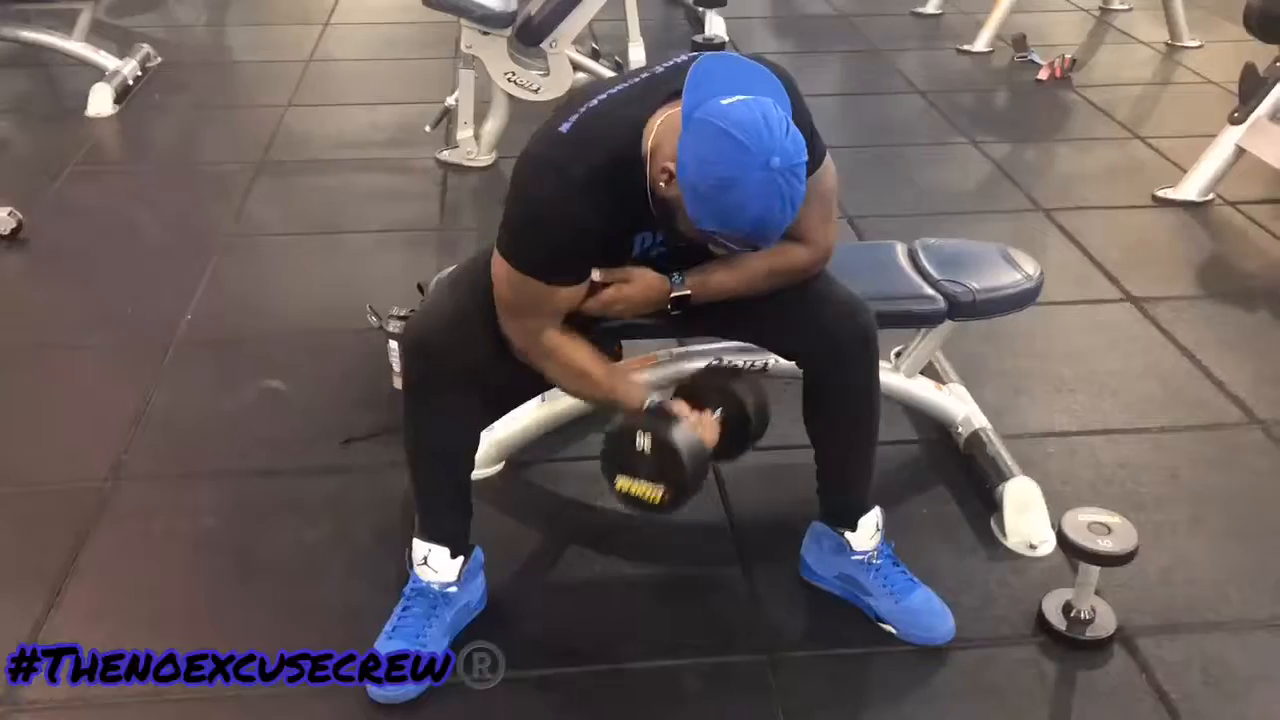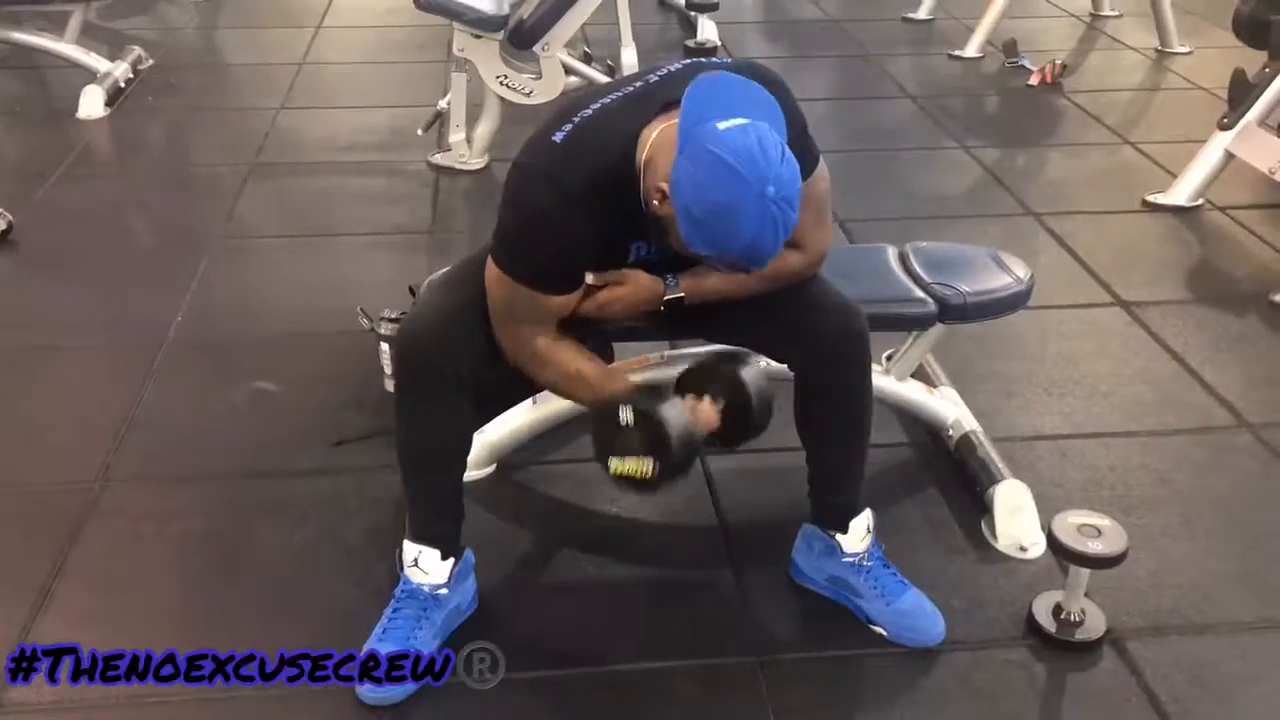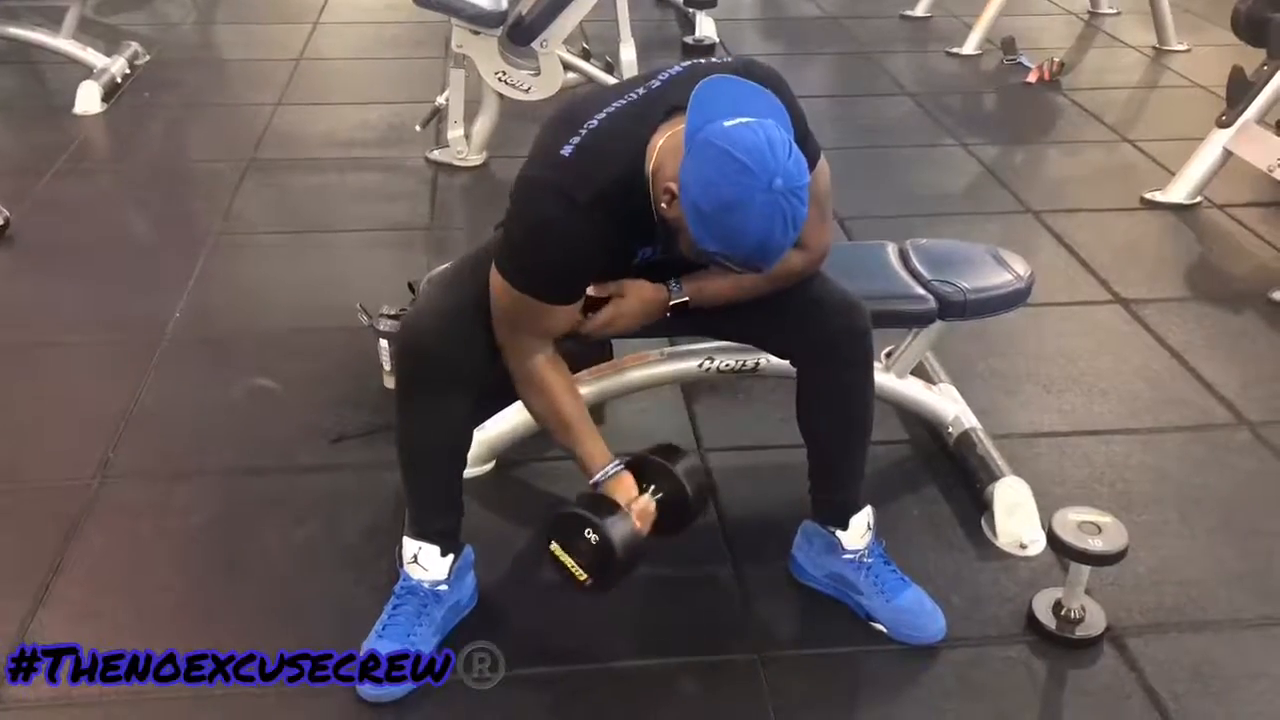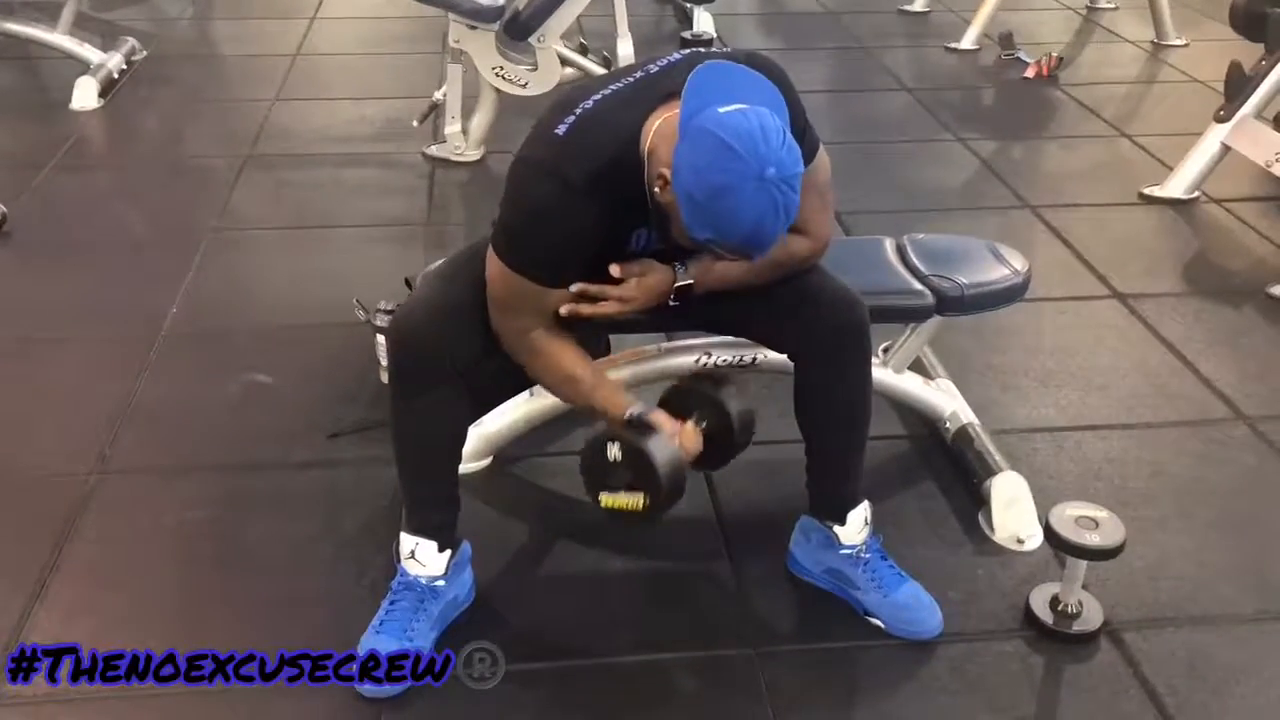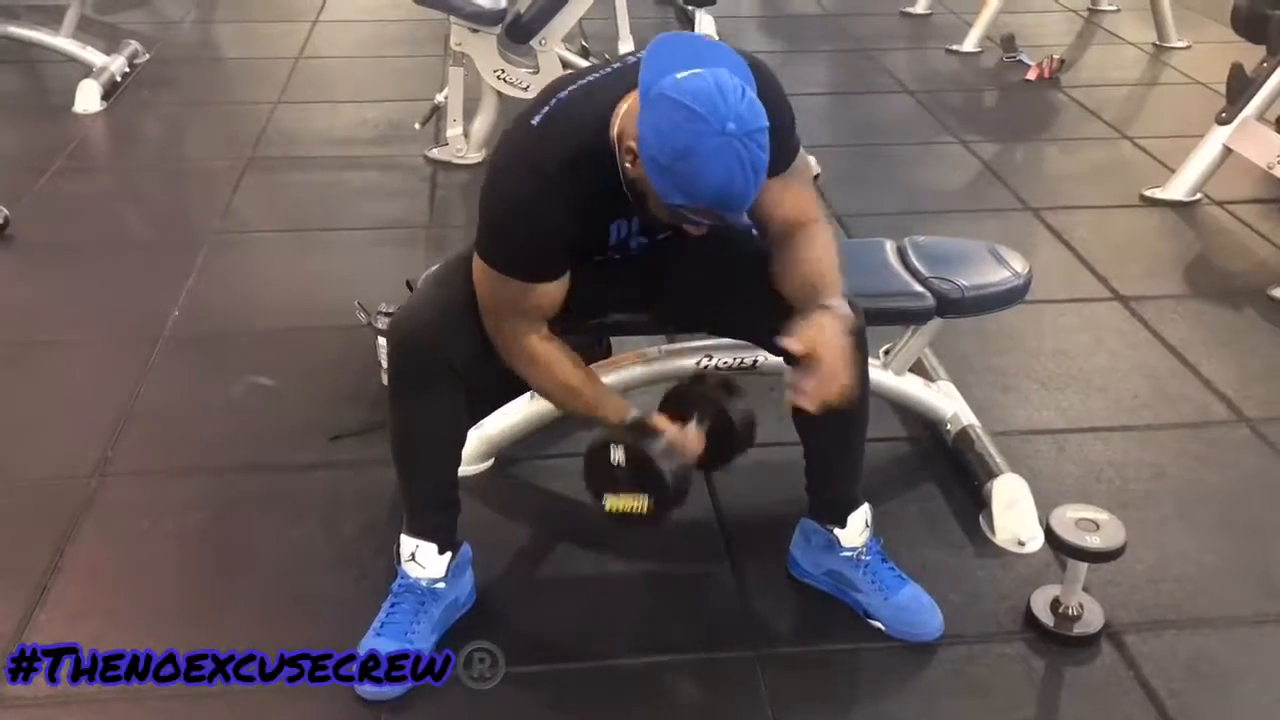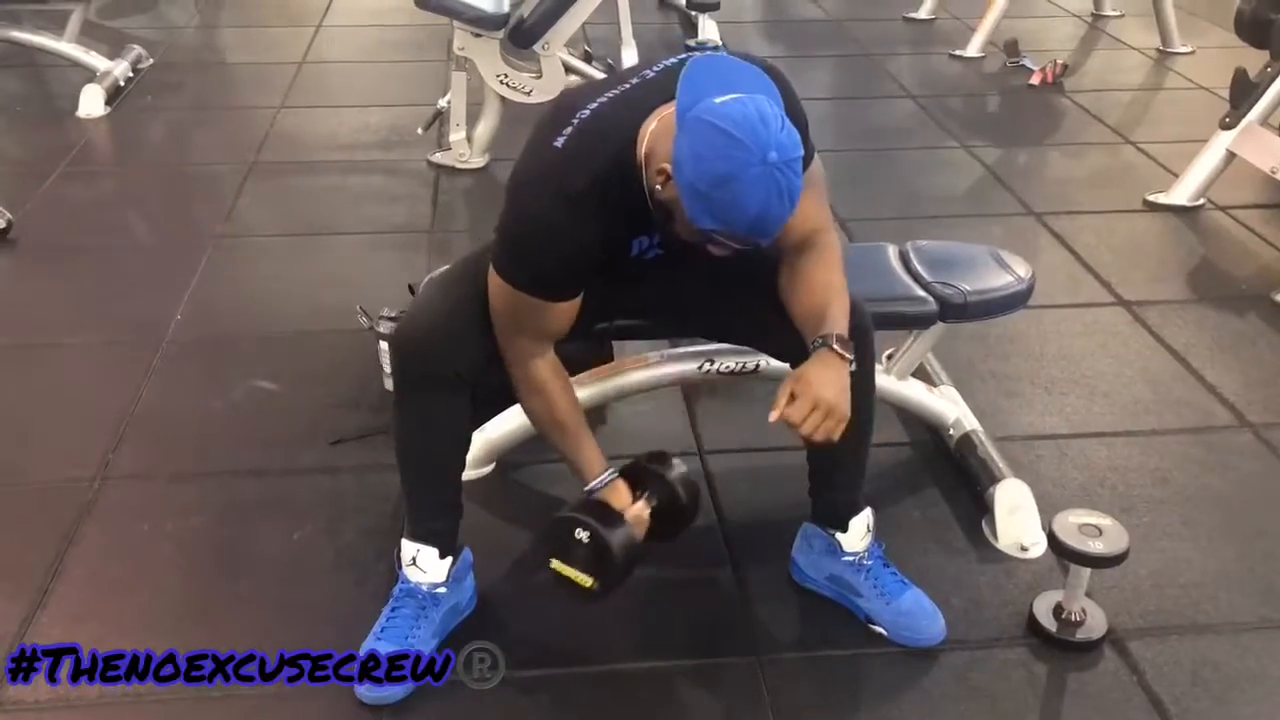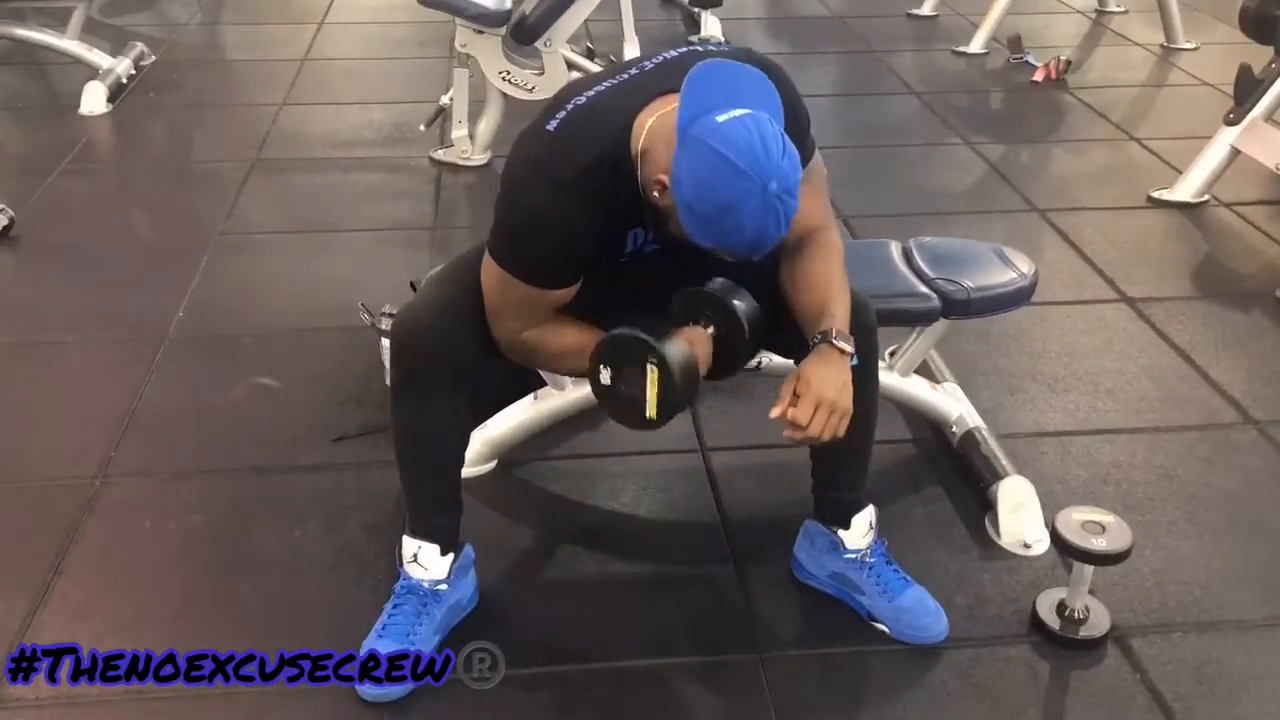
dt=0.7s
person 1, frame 1
left shoulder: (770, 109)
right shoulder: (562, 175)
left elbow: (812, 244)
right elbow: (531, 330)
left wrist: (675, 290)
right wrist: (653, 408)
left hip: (684, 273)
right hip: (568, 271)
left knee: (846, 328)
right knee: (435, 345)
left ankle: (848, 543)
right ankle: (444, 571)
person 1, frame 2
left shoulder: (762, 113)
right shoulder: (555, 185)
left elbow: (806, 248)
right elbow: (525, 337)
left wrist: (668, 291)
left hip: (674, 279)
right hip: (563, 269)
left knee: (838, 331)
right knee: (428, 346)
left ankle: (838, 545)
right ankle: (435, 574)
person 1, frame 3
left shoulder: (762, 112)
right shoulder: (563, 196)
left elbow: (808, 247)
right elbow: (527, 348)
left wrist: (669, 297)
right wrist: (607, 474)
left hip: (677, 280)
right hip: (566, 269)
left knee: (840, 325)
right knee: (429, 342)
left ankle: (839, 541)
right ankle: (435, 568)
person 1, frame 4
left shoulder: (761, 107)
right shoulder: (559, 175)
left elbow: (810, 236)
right elbow: (525, 328)
left wrist: (680, 279)
right wrist: (641, 419)
left hip: (677, 271)
right hip: (561, 266)
left knee: (838, 320)
right knee: (422, 336)
left ankle: (837, 538)
right ankle: (431, 564)
person 1, frame 5
left shoulder: (747, 97)
right shoulder: (536, 165)
left elbow: (801, 222)
right elbow: (519, 332)
left wrist: (831, 314)
right wrist: (630, 425)
left hip: (677, 262)
right hip: (557, 266)
left knee: (833, 328)
right knee: (421, 339)
left ankle: (837, 539)
right ankle: (431, 565)
person 1, frame 6
left shoulder: (762, 109)
right shoulder: (559, 187)
left elbow: (810, 239)
right elbow: (528, 349)
left wrist: (832, 350)
right wrist: (600, 480)
left hip: (675, 256)
right hip: (566, 269)
left knee: (845, 327)
right knee: (425, 344)
left ankle: (838, 544)
right ankle: (433, 570)
person 1, frame 7
left shoulder: (762, 101)
right shoulder: (554, 176)
left elbow: (811, 233)
right elbow: (519, 328)
left wrist: (832, 346)
left hip: (681, 257)
right hip: (564, 273)
left knee: (850, 322)
right knee: (424, 339)
left ankle: (842, 541)
right ankle: (435, 568)
